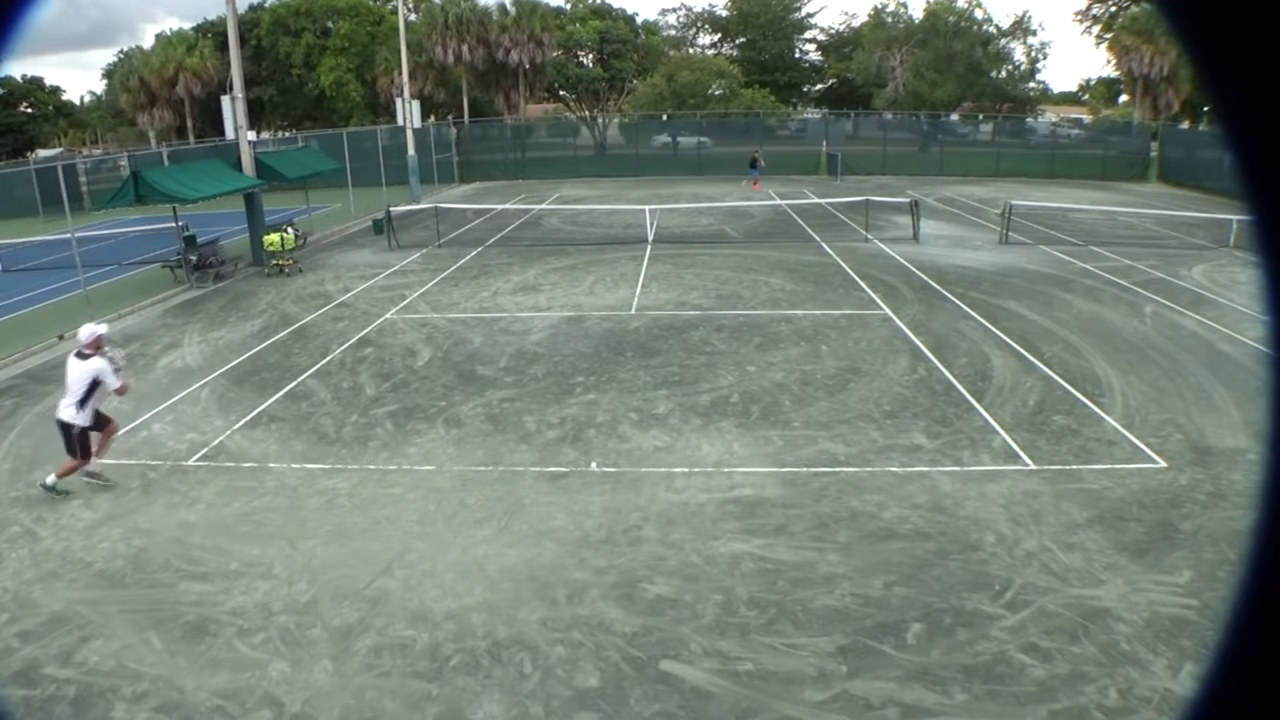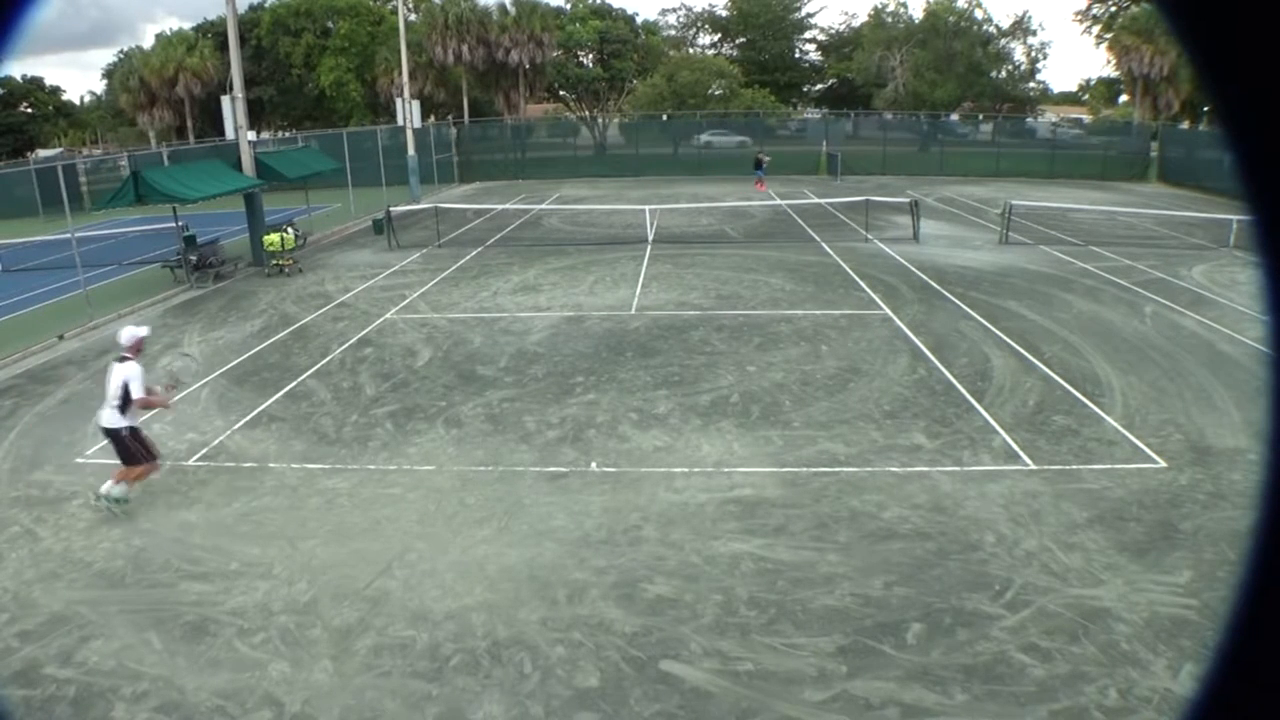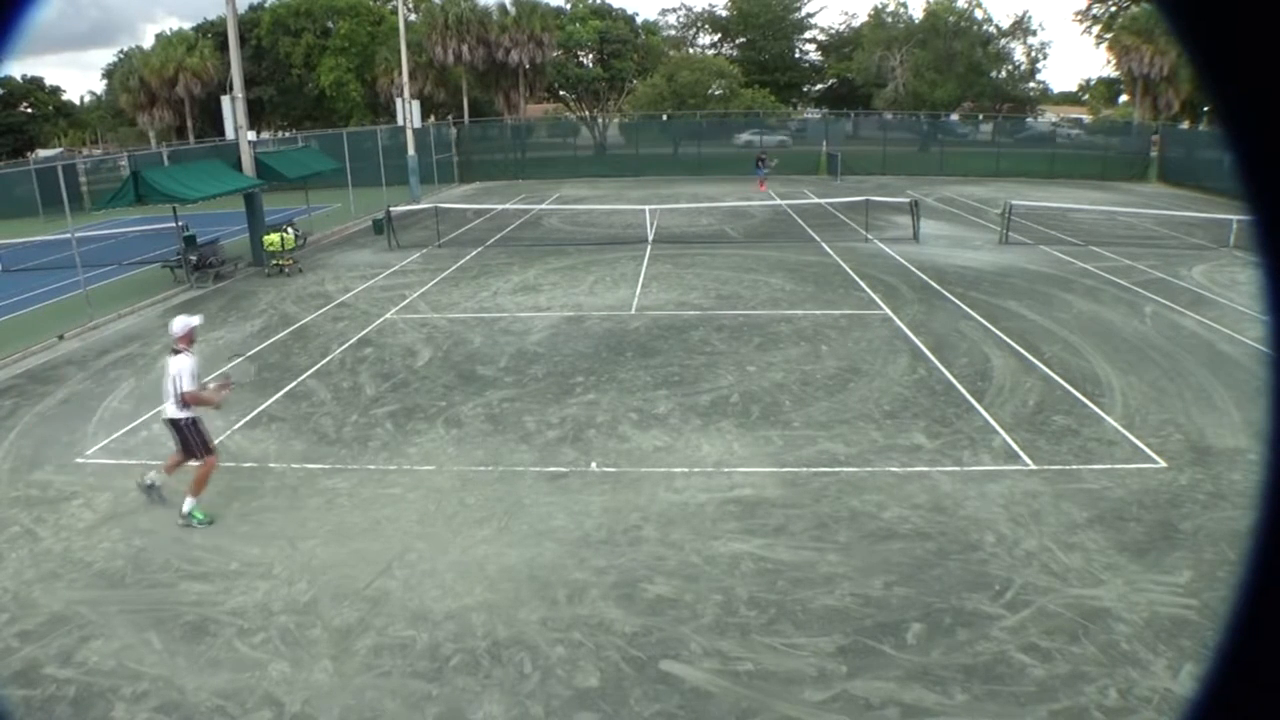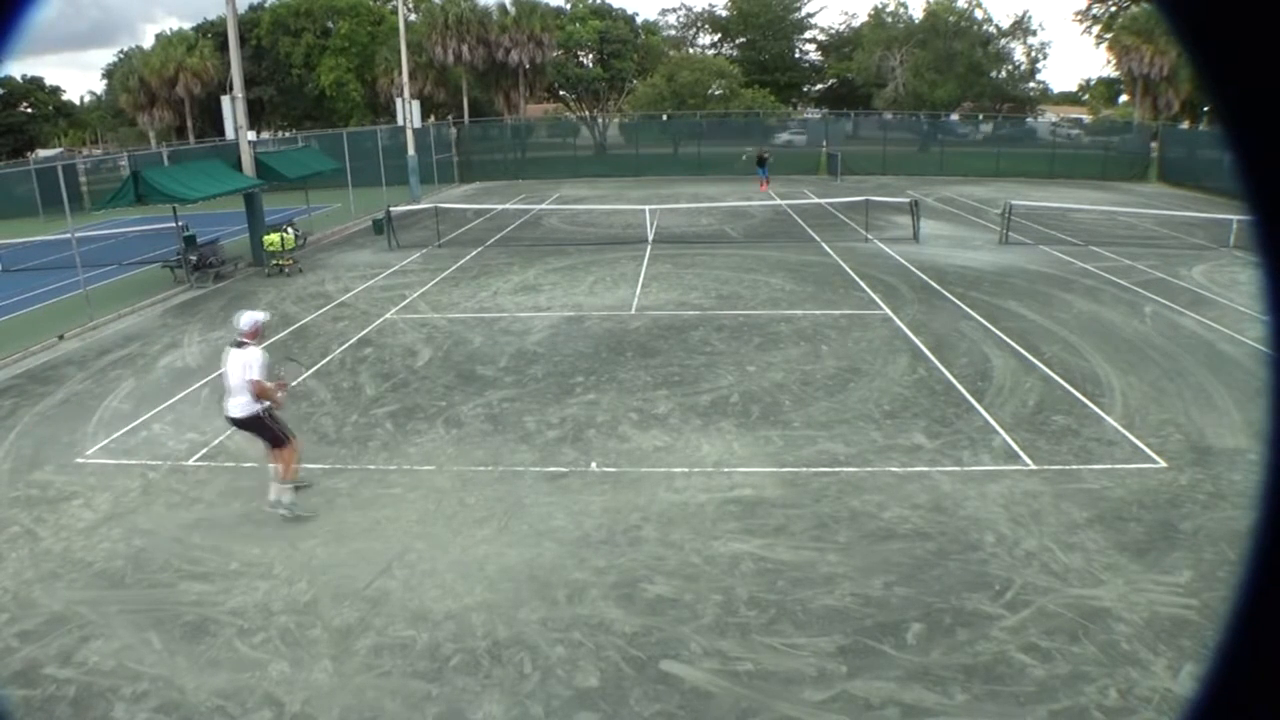
dt=0.2s
person 1, frame 1
left shoulder: (74, 356)
right shoulder: (100, 364)
right elbow: (120, 391)
left wrist: (109, 373)
right wrist: (124, 385)
left hip: (77, 411)
right hip: (74, 420)
left knee: (111, 427)
right knee: (82, 460)
left ankle: (91, 470)
right ankle: (49, 482)
person 1, frame 2
left shoulder: (119, 363)
right shoulder: (133, 369)
right elbow: (141, 402)
left wrist: (157, 392)
right wrist: (162, 402)
left hip: (111, 421)
right hip: (119, 426)
left knee: (140, 462)
right knee: (150, 464)
left ankle: (109, 492)
right ankle: (110, 491)
person 1, frame 3
left shoulder: (176, 355)
right shoulder: (186, 360)
right elbow: (191, 397)
left wrist: (213, 388)
right wrist: (213, 401)
left hip: (178, 415)
right hip: (182, 417)
left knee: (187, 453)
right knee: (209, 461)
left ankle: (152, 480)
right ankle: (187, 511)
person 1, frame 4
left shoulder: (231, 350)
right shoulder: (255, 353)
right elbow: (258, 389)
left wrist: (272, 386)
right wrist: (275, 398)
left hip: (232, 412)
right hip: (251, 412)
left knee: (277, 442)
right knee: (290, 445)
left ankle: (284, 483)
right ankle: (286, 501)
